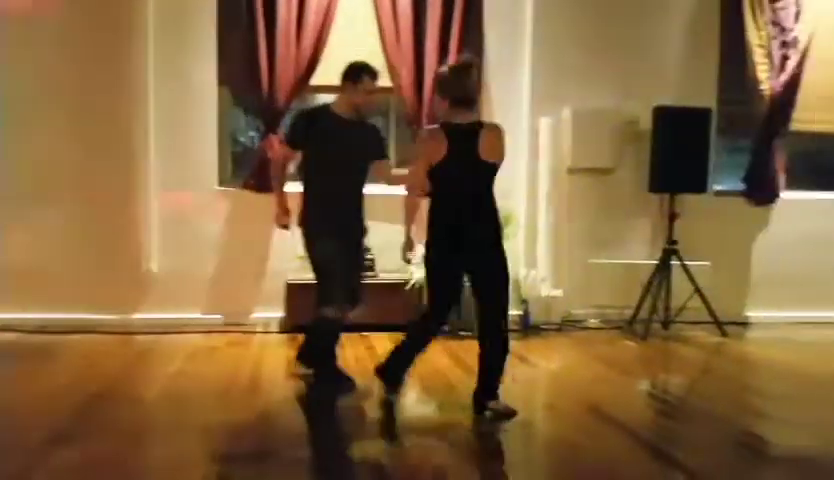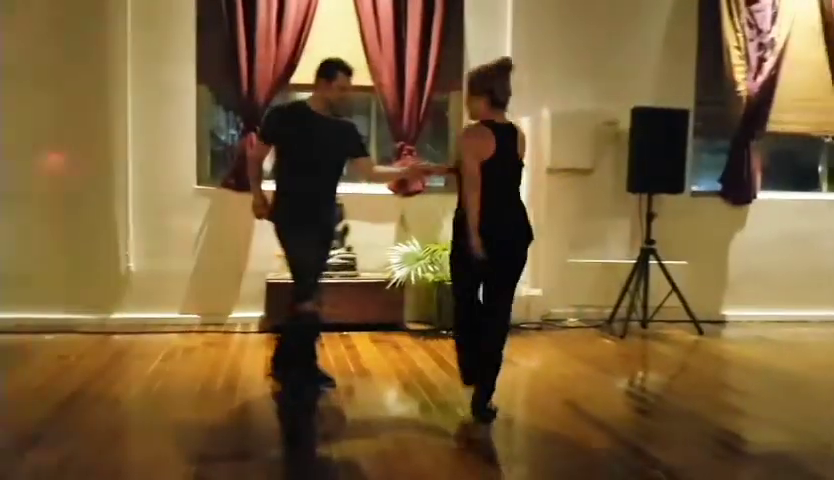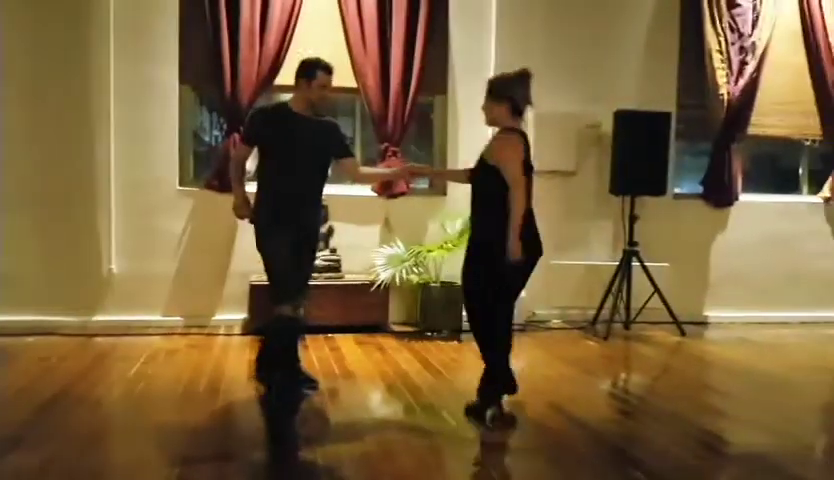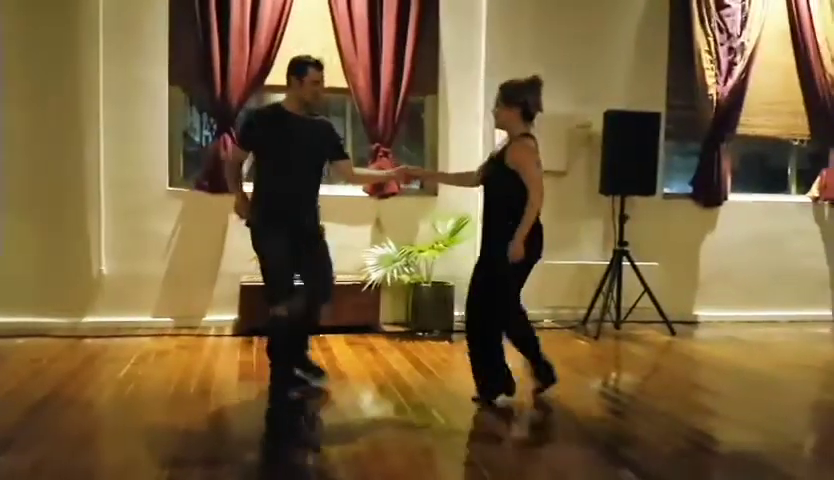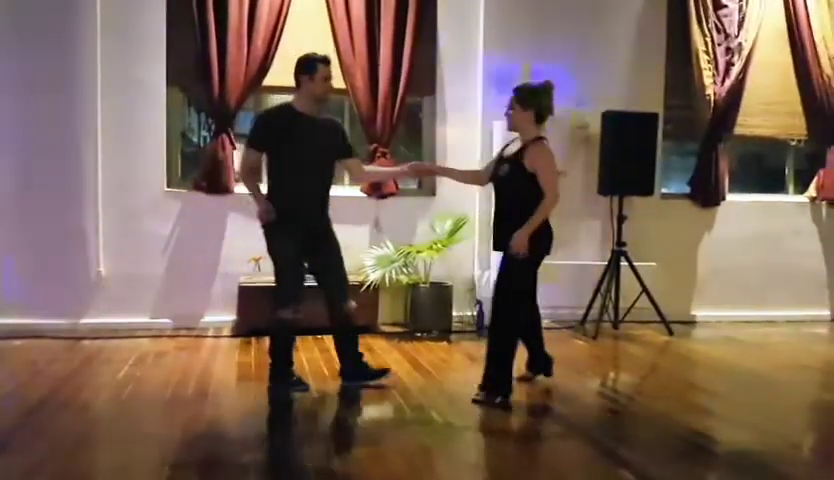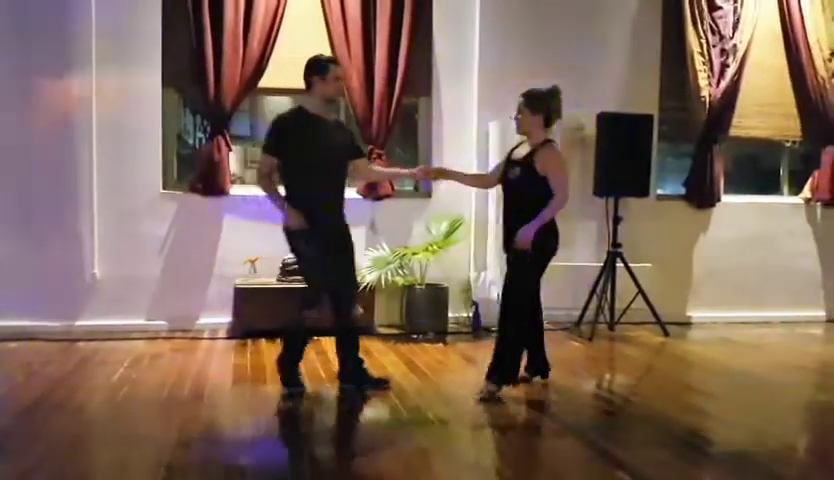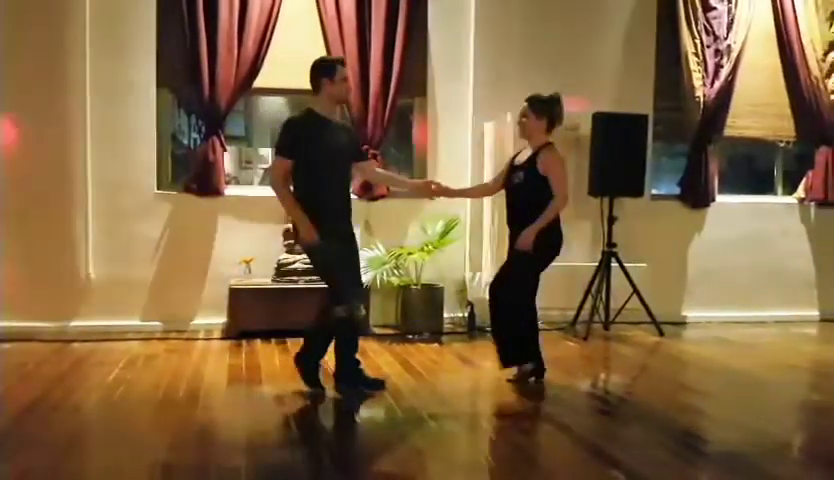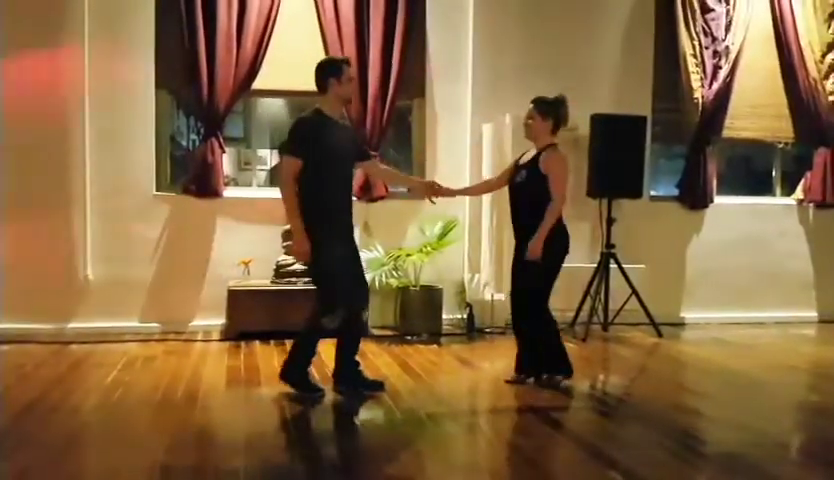
dt=0.2s
person 1, frame 1
left shoulder: (370, 133)
right shoulder: (311, 121)
left elbow: (384, 173)
right elbow: (280, 162)
right wrist: (281, 203)
left hip: (351, 225)
right hip: (320, 223)
left knee: (349, 297)
right knee: (334, 296)
left ankle: (313, 353)
right ankle: (323, 366)
person 1, frame 2
left shoulder: (345, 130)
right shoulder: (284, 116)
left elbow: (370, 172)
right elbow: (255, 157)
left wrist: (406, 172)
right wrist: (257, 194)
left hip: (323, 222)
right hip: (292, 219)
left knee: (305, 294)
right knee: (309, 293)
left ankle: (285, 362)
right ankle: (305, 365)
person 1, frame 3
left shoulder: (328, 130)
right shoulder: (266, 118)
left elbow: (356, 172)
right elbow: (238, 159)
left wrist: (393, 174)
right wrist: (239, 195)
left hip: (307, 224)
right hip: (272, 222)
left knee: (292, 296)
right knee: (286, 297)
left ankle: (267, 363)
right ankle: (287, 369)
person 1, frame 4
left shoulder: (323, 129)
right shoulder: (260, 120)
left elbow: (350, 174)
right elbow: (233, 164)
left wrist: (389, 175)
right wrist: (239, 196)
left hip: (307, 224)
right hip: (270, 223)
left knee: (321, 290)
right knee: (281, 297)
left ankle: (297, 353)
right ankle: (281, 369)
person 1, frame 5
left shoulder: (331, 129)
right shoulder: (272, 120)
left elbow: (360, 173)
right elbow: (247, 167)
left wrist: (400, 172)
right wrist: (260, 199)
left hip: (318, 224)
right hip: (284, 225)
left knee: (339, 295)
right knee: (288, 299)
left ankle: (353, 366)
right ankle: (281, 371)
person 1, frame 6
left shoulder: (341, 131)
right shoulder: (287, 124)
left elbow: (367, 171)
right elbow: (264, 174)
left wrist: (410, 173)
right wrist: (287, 209)
left hip: (336, 226)
right hip: (305, 228)
left knee: (346, 300)
right knee: (318, 298)
left ankle: (352, 371)
right ankle: (289, 364)
person 1, frame 7
left shoulder: (345, 132)
right shoulder: (298, 126)
left elbow: (371, 172)
right elbow: (277, 179)
left wrist: (414, 185)
right wrist: (301, 221)
left hip: (342, 229)
right hip: (317, 231)
left knee: (352, 301)
right knee: (346, 298)
left ankle: (347, 372)
right ankle: (308, 357)
person 1, frame 8
left shoulder: (347, 133)
right shoulder: (307, 126)
left elbow: (376, 170)
right elbow: (287, 180)
left wrist: (418, 184)
right wrist: (299, 233)
left hip: (341, 233)
right hip: (319, 234)
left knee: (356, 300)
right knee: (333, 305)
left ankle: (347, 372)
right ankle: (295, 370)
person 2, frame 1
left shoulder: (430, 138)
right shoulder: (493, 135)
left elbow: (415, 191)
left wrist: (408, 234)
left hip: (444, 239)
right hip: (484, 240)
left knee: (437, 310)
right knee: (493, 318)
left ankle: (392, 374)
right ankle: (487, 397)
person 2, frame 2
left shoulder: (473, 134)
right shoulder: (516, 136)
left elbow: (472, 184)
left wrist: (472, 235)
left hip: (480, 236)
right hip: (513, 235)
left knee: (467, 306)
right knee: (498, 311)
left ankle: (476, 377)
right ankle: (483, 393)
person 2, frame 3
left shoulder: (504, 141)
right shoulder: (512, 141)
left elbow: (518, 189)
right elbow: (478, 176)
left wrist: (513, 238)
right wrist: (430, 172)
left hip: (499, 243)
right hip: (492, 241)
left knee: (482, 310)
right knee: (497, 313)
left ankle: (492, 394)
right ankle: (494, 389)
person 2, frame 4
left shoulder: (522, 147)
right shoulder: (507, 147)
left elbow: (536, 194)
right elbow: (475, 179)
left wrist: (520, 238)
right wrist: (429, 175)
left hip: (515, 243)
right hip: (499, 242)
left knee: (484, 309)
right knee: (505, 308)
left ankle: (493, 383)
right ankle: (540, 370)
person 2, frame 5
left shoulder: (538, 150)
right shoulder: (511, 148)
left elbow: (551, 196)
right elbow: (481, 177)
left wrist: (526, 232)
right wrist: (439, 170)
left hip: (529, 240)
right hip: (513, 239)
left knee: (505, 306)
right knee: (521, 302)
left ankle: (495, 387)
right ankle: (540, 361)
person 2, frame 6
left shoulder: (548, 153)
right shoulder: (517, 151)
left elbow: (560, 197)
right elbow: (489, 180)
left wrist: (532, 227)
right wrist: (449, 174)
left hip: (537, 240)
right hip: (517, 239)
left knee: (512, 302)
right knee: (526, 301)
left ankle: (499, 376)
right ankle: (537, 365)
person 2, frame 7
left shoulder: (550, 156)
right shoulder: (520, 156)
left elbow: (560, 198)
right elbow: (492, 187)
left wrist: (533, 230)
right wrist: (453, 192)
left hip: (542, 240)
right hip: (522, 240)
left knee: (502, 291)
right knee: (520, 298)
left ankle: (523, 358)
right ankle: (531, 363)
person 2, frame 8
left shoulder: (552, 157)
right shoulder: (525, 157)
left elbow: (557, 201)
right elbow: (494, 184)
left wrist: (539, 238)
right wrist: (456, 192)
left hip: (547, 243)
right hip: (526, 243)
left knee: (532, 303)
right knee: (522, 304)
left ankle: (557, 368)
right ankle: (529, 365)
